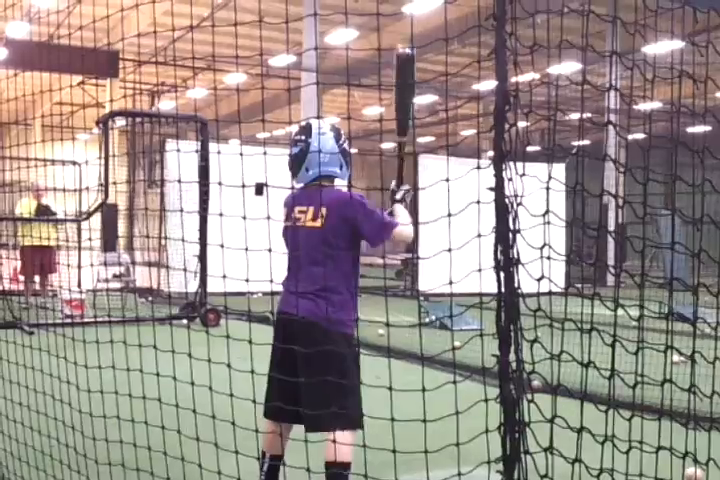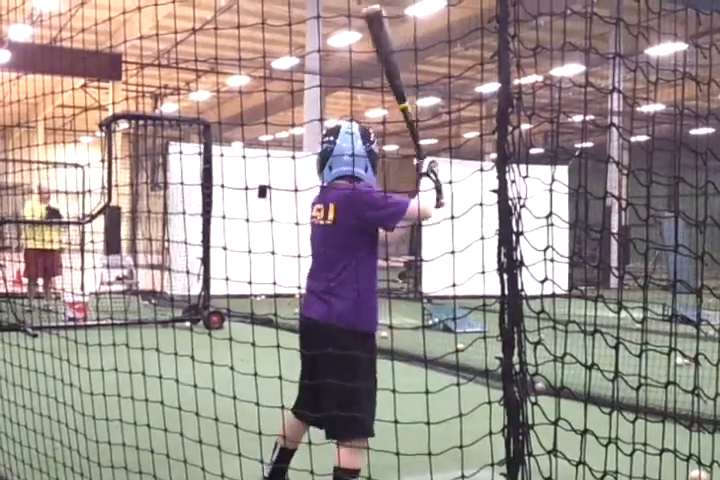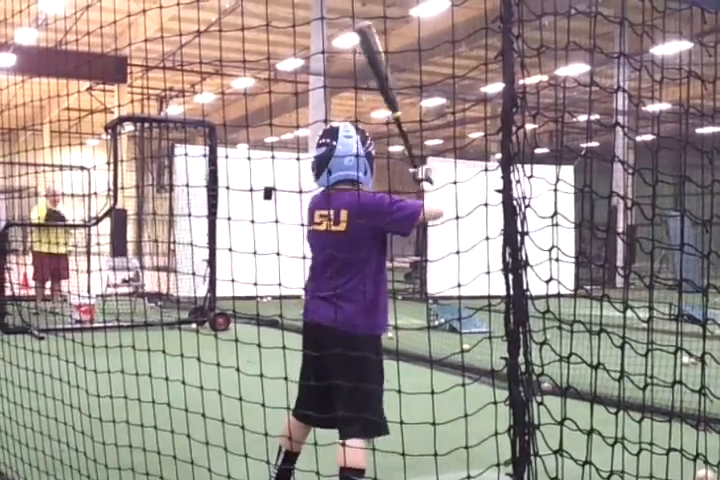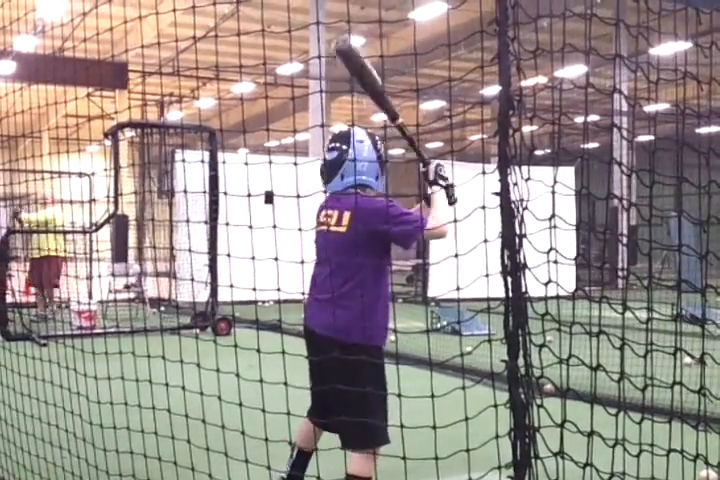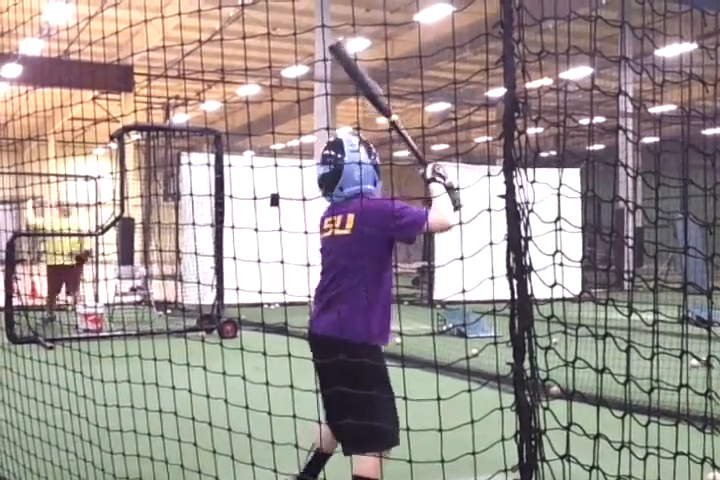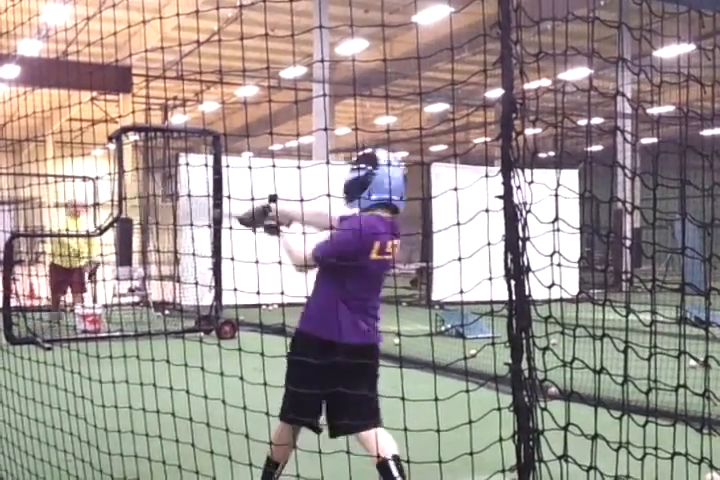
dt=0.7s
person 1, frame 1
left shoulder: (292, 203)
right shoulder: (348, 203)
right elbow: (405, 234)
left wrist: (376, 216)
right wrist: (399, 204)
left hip: (289, 317)
right hip: (329, 323)
left knee: (281, 409)
right knee: (341, 419)
person 1, frame 2
left shoulder: (324, 200)
right shoulder: (357, 197)
left elbow: (378, 231)
right elbow: (422, 210)
left wrist: (404, 205)
left hip: (314, 319)
right hip: (347, 325)
left knee: (306, 406)
right knee: (353, 425)
person 1, frame 3
left shoulder: (316, 205)
right shoulder: (369, 205)
right elbow: (434, 210)
left wrist: (395, 210)
left hip: (316, 323)
right hip: (355, 330)
left knee: (305, 409)
right knee: (358, 425)
person 1, frame 4
left shoulder: (328, 208)
right shoulder: (373, 209)
right elbow: (438, 227)
left wrist: (428, 198)
right wrist: (437, 186)
left hip: (318, 328)
right hip: (354, 335)
left knee: (321, 411)
right knee: (366, 433)
person 1, frame 5
left shoulder: (330, 216)
right shoulder: (375, 210)
right elbow: (442, 220)
right wrist: (436, 183)
left hip: (324, 333)
right hip: (354, 339)
left knee: (339, 419)
right knee: (375, 436)
person 1, frame 6
left shoulder: (360, 228)
right shoulder: (389, 226)
left elbow: (306, 261)
right elbow: (330, 221)
left wrist: (281, 231)
right wrist: (278, 211)
left hip: (322, 337)
right hip: (361, 342)
left knee: (291, 418)
right knee: (368, 426)
person 2, frame 1
left shoulder: (48, 204)
right shoulder: (24, 202)
right elbow: (20, 218)
left wrist: (51, 215)
right wrist: (35, 214)
left hip: (47, 243)
right hip: (30, 243)
left knee: (45, 273)
right knee: (29, 274)
left ankle: (44, 300)
right ankle: (27, 300)
person 2, frame 2
left shoulder: (53, 207)
right shoulder: (30, 205)
right elbow: (28, 222)
left wrist: (58, 218)
right wrist: (45, 218)
left hip: (52, 246)
right hip: (34, 246)
left knee: (49, 276)
right knee: (33, 276)
left ankle: (48, 302)
right ankle: (31, 303)
person 2, frame 3
left shoulder: (63, 210)
right shoulder: (39, 208)
right elbow: (34, 224)
left wrist: (63, 221)
right wrist: (46, 220)
left hip: (59, 250)
right hip: (42, 249)
left knee: (57, 279)
right knee: (40, 278)
left ankle: (55, 305)
right ankle: (39, 305)
person 2, frame 4
left shoulder: (54, 213)
right shoulder: (40, 215)
left elbow: (35, 218)
right elbow: (31, 229)
left wrist: (21, 215)
right wrist: (23, 223)
left hip: (52, 254)
right hip: (37, 255)
left knee: (48, 284)
right knee: (37, 285)
left ankle: (51, 308)
right ankle: (41, 313)
person 2, frame 5
left shoulder: (76, 222)
right shoulder: (50, 221)
left elbow: (85, 239)
right elbow: (32, 222)
left wrist: (86, 250)
right wrist: (29, 206)
left hip: (73, 263)
right hip: (54, 262)
left knee: (75, 291)
right knee: (52, 292)
right ankle: (50, 315)
person 2, frame 6
left shoulder: (87, 224)
right shoulder: (61, 220)
left elbow: (93, 243)
right elbow: (58, 236)
left wrist: (93, 260)
right wrist: (73, 245)
left hip: (77, 265)
right hip: (58, 263)
left knee: (78, 292)
right knee: (56, 292)
right ankle: (56, 314)
